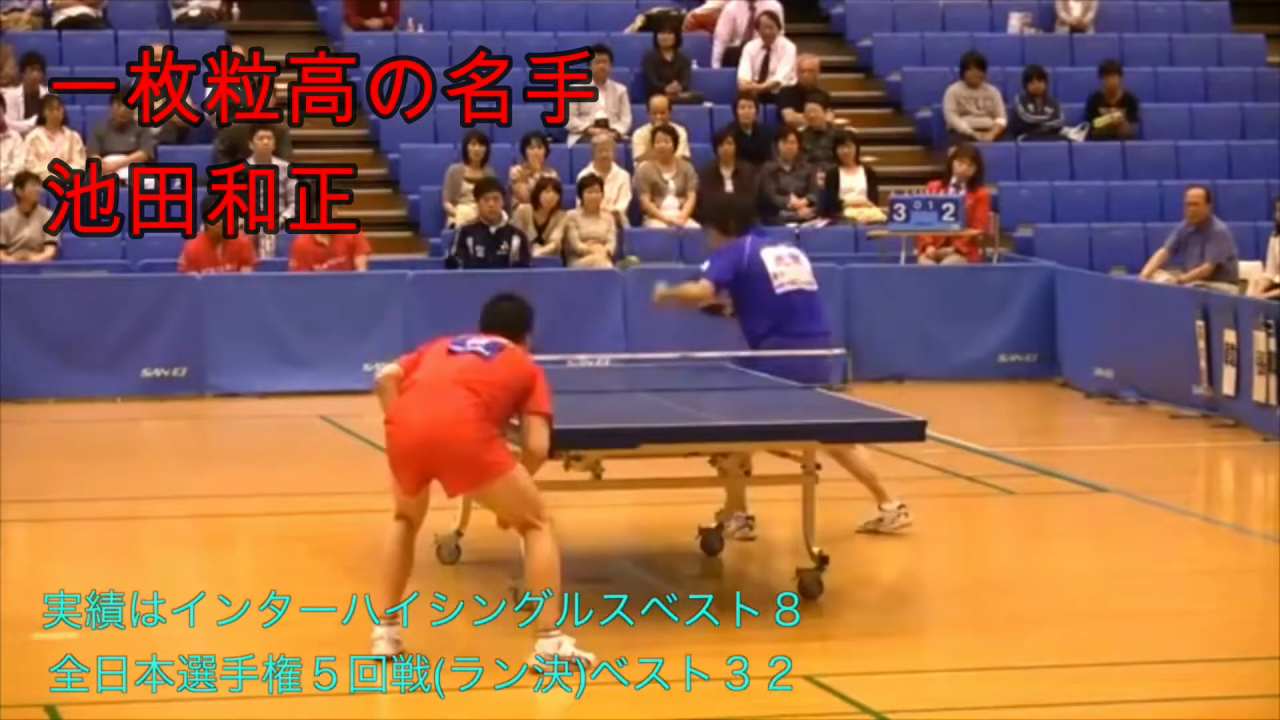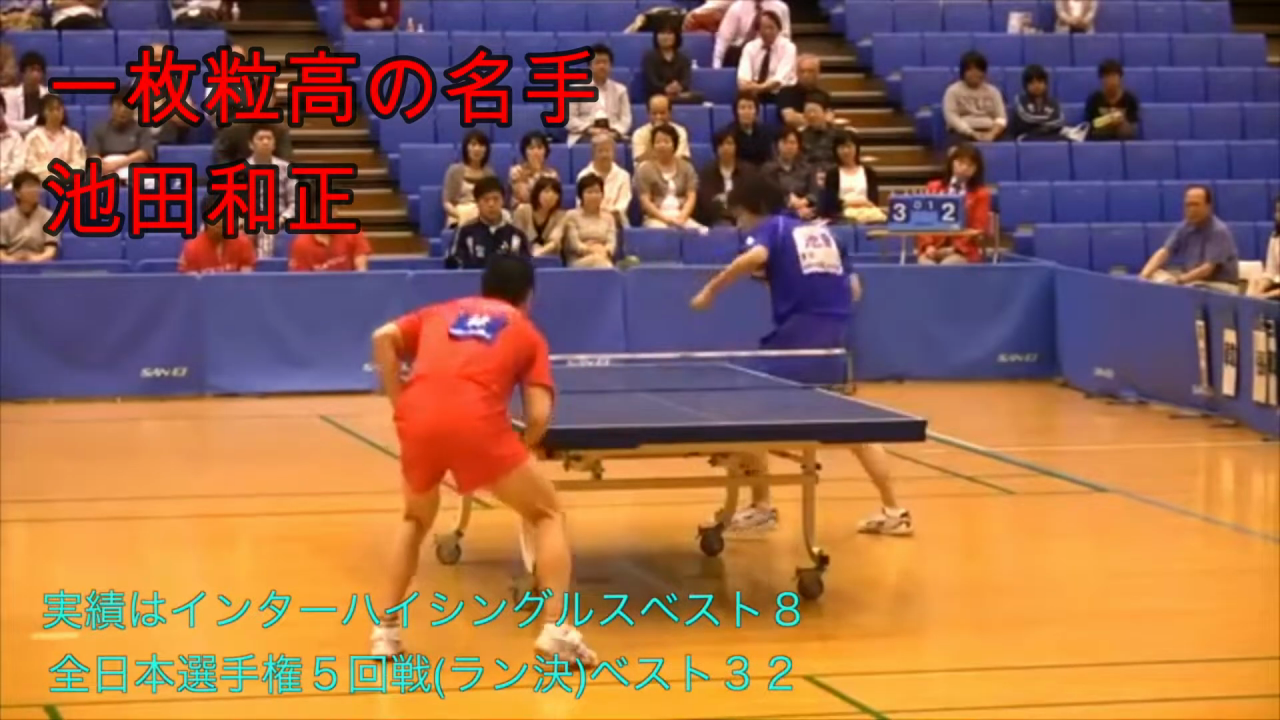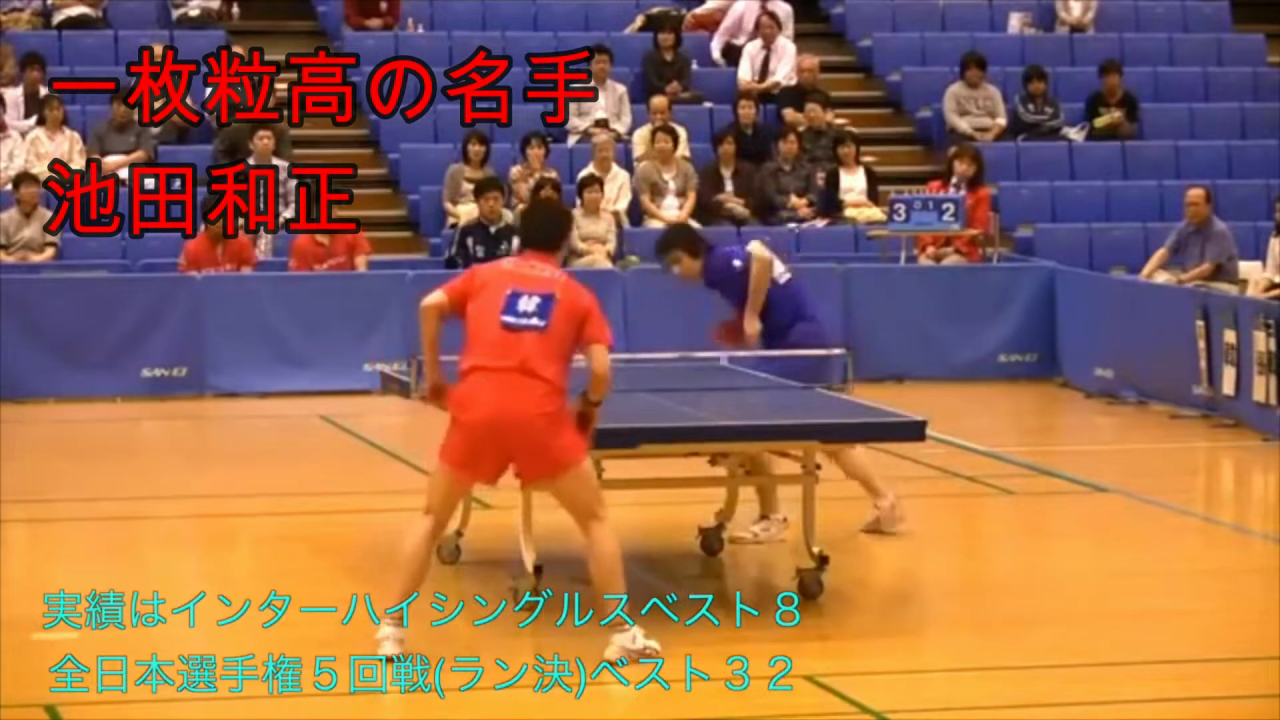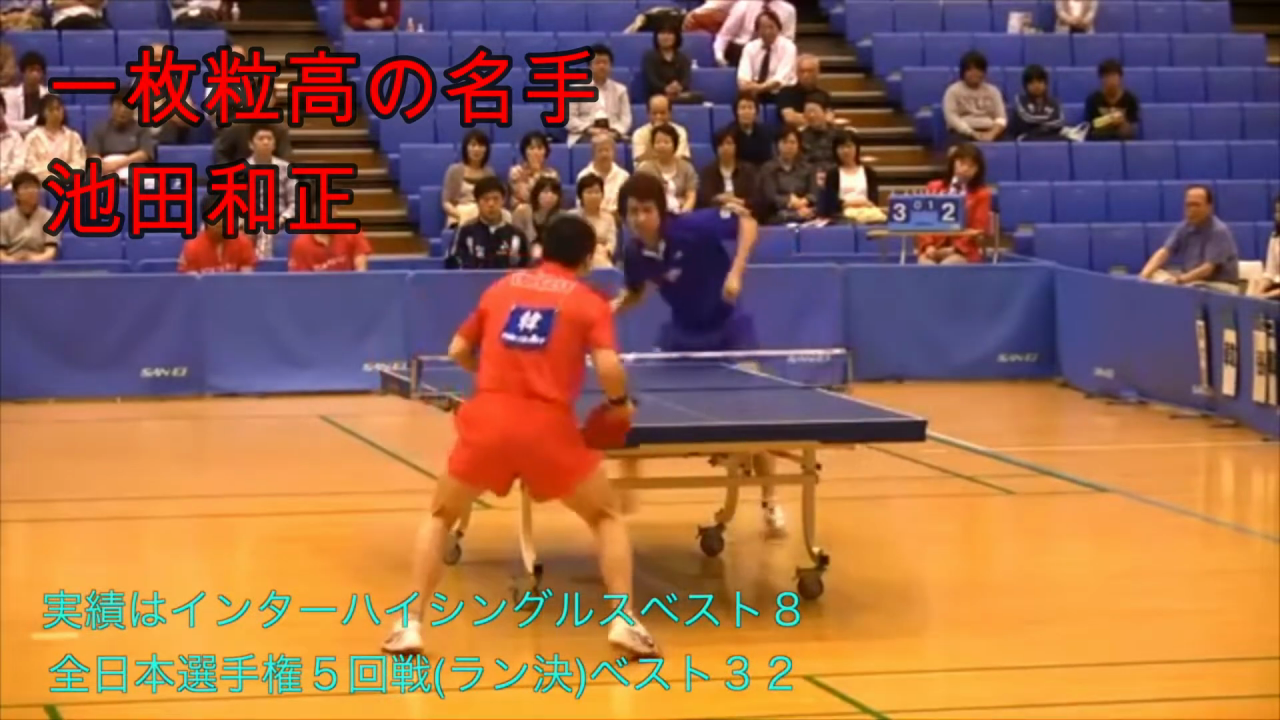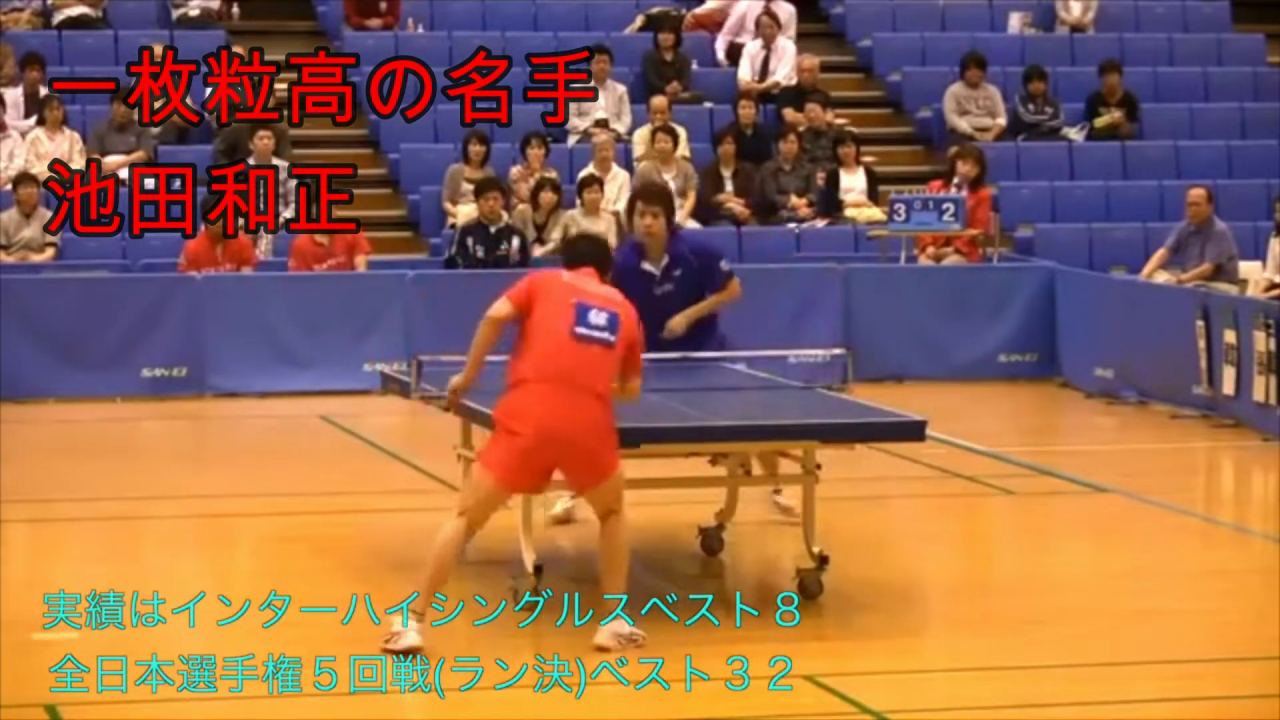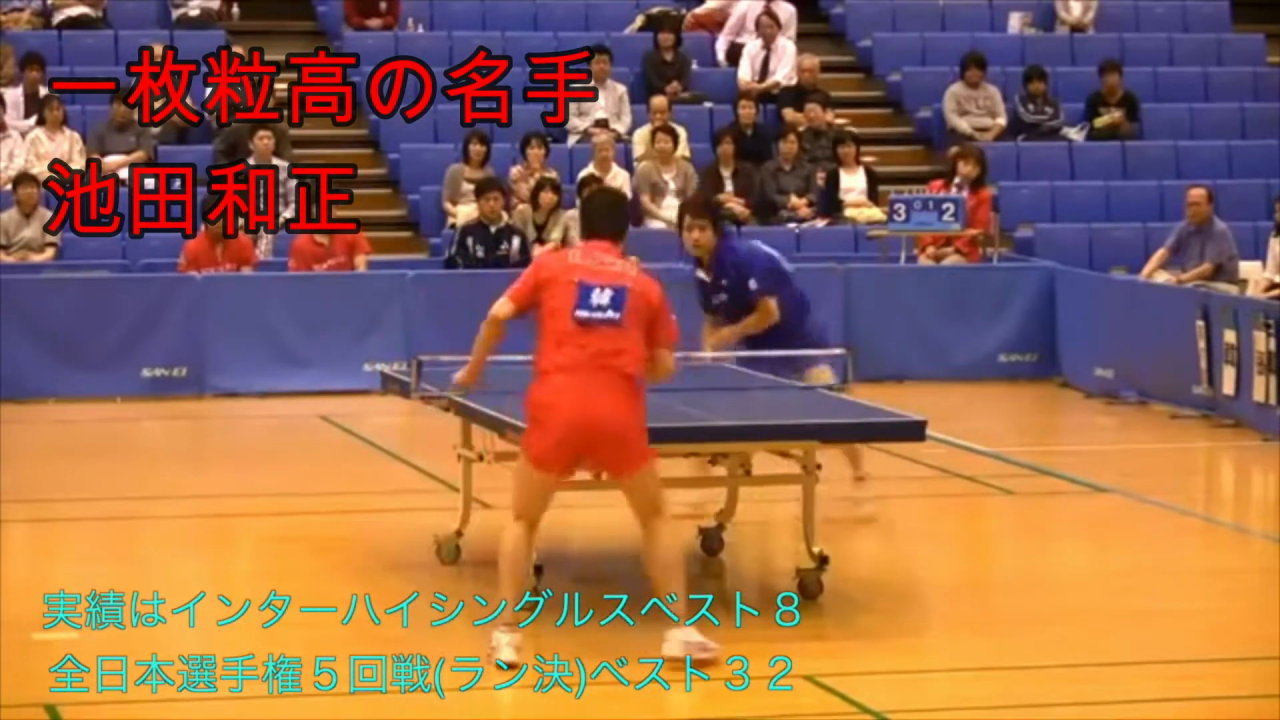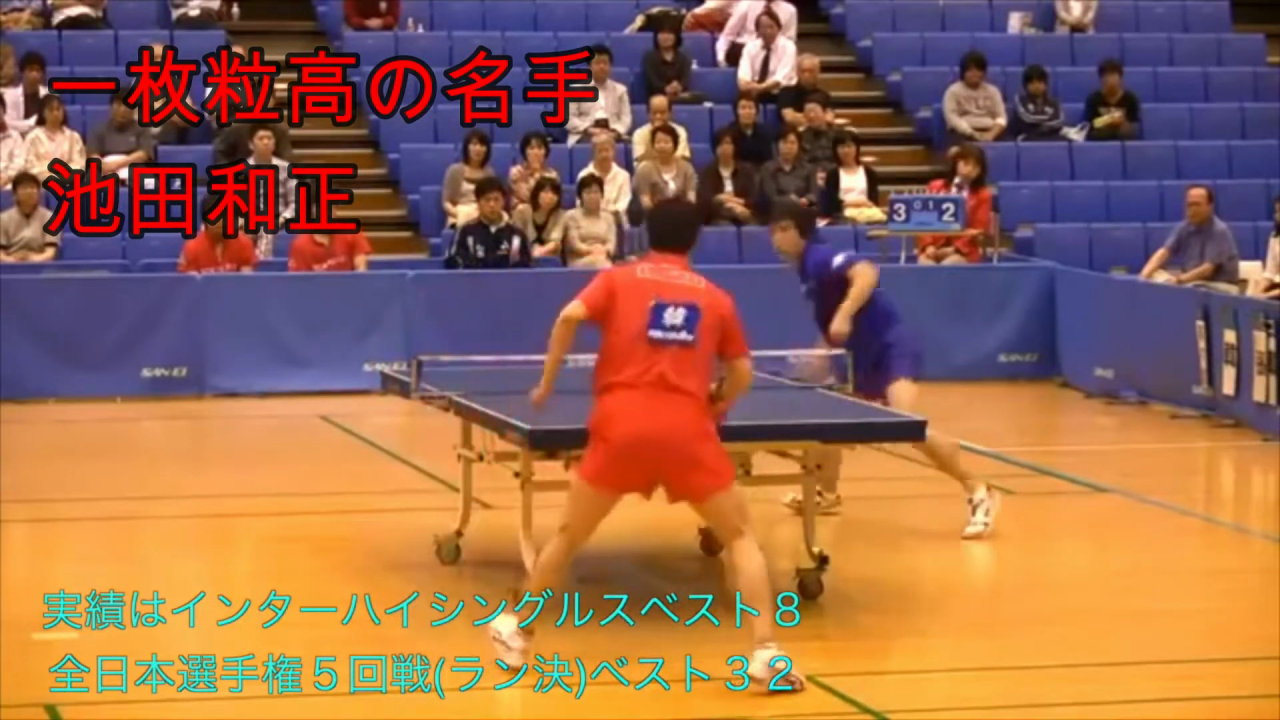
dt=0.3s
person 1, frame 1
left shoulder: (445, 345)
right shoulder: (524, 365)
left elbow: (386, 377)
right elbow: (538, 446)
right wrist: (518, 485)
left hip: (410, 428)
right hip: (461, 432)
left knee: (405, 518)
right knee: (538, 523)
left ankle: (387, 631)
right ankle: (550, 643)
person 1, frame 2
left shoulder: (441, 313)
right shoulder: (528, 333)
left elbow: (383, 339)
right elbow: (539, 415)
left wrist: (399, 401)
right wrist: (523, 447)
left hip: (418, 415)
right hip: (476, 420)
left knee: (416, 519)
right knee: (548, 515)
left ankle: (386, 632)
right ankle: (557, 630)
person 1, frame 3
left shoulder: (484, 274)
right shoulder: (578, 295)
left elbow: (431, 307)
right elbow: (601, 370)
left wrist: (432, 373)
right wrist: (590, 407)
left hip: (477, 406)
right hip: (540, 413)
left knee: (433, 517)
right knee: (594, 517)
left ankle: (392, 631)
right ankle: (624, 635)
person 1, frame 4
left shoulder: (501, 288)
right shoulder: (589, 302)
left elbow: (459, 351)
right elbow: (609, 369)
right wrist: (621, 400)
left hip: (486, 422)
right hip: (548, 429)
left knee: (440, 516)
right knee: (607, 516)
left ankle: (411, 623)
right ankle: (625, 622)
person 1, frame 5
left shoulder: (543, 280)
right shoulder: (625, 310)
left elbow: (496, 316)
right elbow: (631, 389)
left wrist: (468, 375)
left hip: (528, 416)
right hip: (590, 425)
left knee: (466, 517)
right knee: (612, 512)
left ankle: (411, 622)
right ankle: (614, 621)
person 1, frame 6
left shoulder: (551, 263)
right shoulder: (646, 285)
left elbow: (498, 316)
right elbow: (664, 367)
left wrist: (470, 370)
left hip: (557, 406)
right hip: (619, 412)
left knee: (522, 521)
right knee: (655, 517)
left ankle: (506, 635)
right ankle: (681, 631)
person 1, frame 7
left shoulder: (618, 278)
right shoulder: (717, 298)
left elbow: (569, 317)
right elbow: (741, 377)
left wrist: (546, 385)
right wrist: (716, 404)
left hip: (620, 424)
right hip: (687, 428)
left knee: (570, 533)
right knee: (739, 537)
left ankle: (515, 633)
right ankle: (765, 652)
person 2, frame 1
left shoulder: (735, 252)
right shoulder: (789, 249)
left elbow: (701, 293)
left wrist: (669, 293)
left hip: (779, 353)
right hip: (814, 351)
left ankle: (738, 516)
right ankle: (889, 508)
person 2, frame 2
left shoulder: (770, 229)
right shoulder: (820, 231)
left elbow: (756, 257)
right elbow: (854, 290)
left wrist: (710, 289)
left hip: (799, 333)
right hip: (837, 335)
left ankle: (761, 504)
right ankle: (892, 511)
person 2, frame 3
left shoulder: (719, 264)
right shoulder: (734, 259)
left elbow: (762, 257)
left wrist: (751, 316)
right wrist: (743, 326)
left hip: (796, 342)
right hip: (806, 337)
left ankle: (772, 516)
right ankle: (883, 501)
person 2, frame 4
left shoulder: (697, 227)
right shoulder: (633, 252)
left elbow: (747, 222)
right elbow: (632, 294)
left wrist: (736, 272)
right wrist: (610, 311)
left hip: (728, 328)
right hip: (683, 333)
left ankle: (770, 501)
person 2, frame 5
left shoulder: (696, 252)
right shoulder: (623, 263)
left elbow: (733, 289)
left wrist: (690, 315)
left hip: (706, 348)
right hip: (655, 353)
left ankle: (774, 489)
right ankle: (573, 492)
person 2, frame 6
left shoulder: (747, 258)
right shoulder: (700, 274)
left elbow: (771, 314)
right elbow: (713, 320)
left wrist: (727, 337)
right wrist: (710, 352)
left hip: (798, 337)
right hip: (759, 349)
left ankle: (859, 474)
person 2, frame 7
left shoulder: (822, 259)
right shoulder: (812, 269)
left elbow: (868, 274)
left wrist: (844, 315)
left hip: (890, 348)
right hip: (865, 358)
left ankle: (979, 495)
right ankle: (828, 493)
